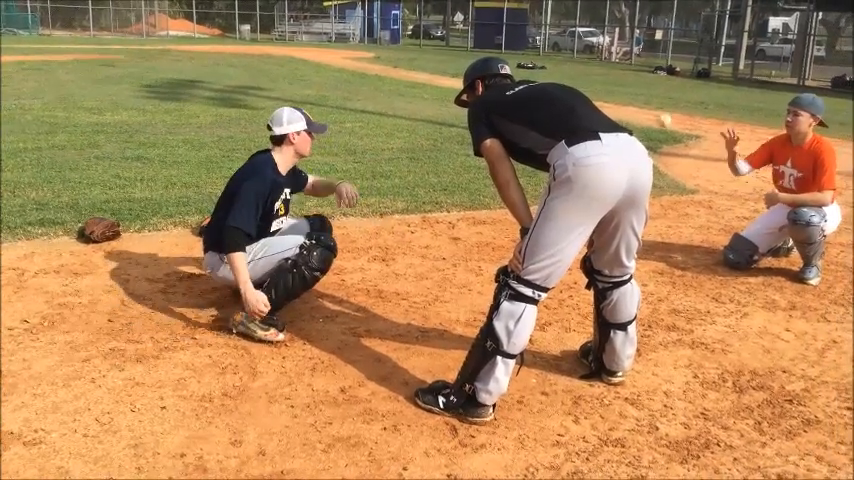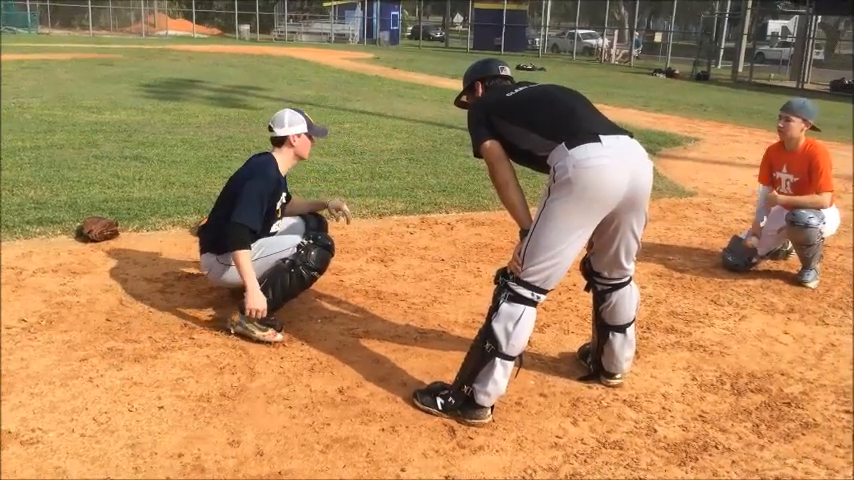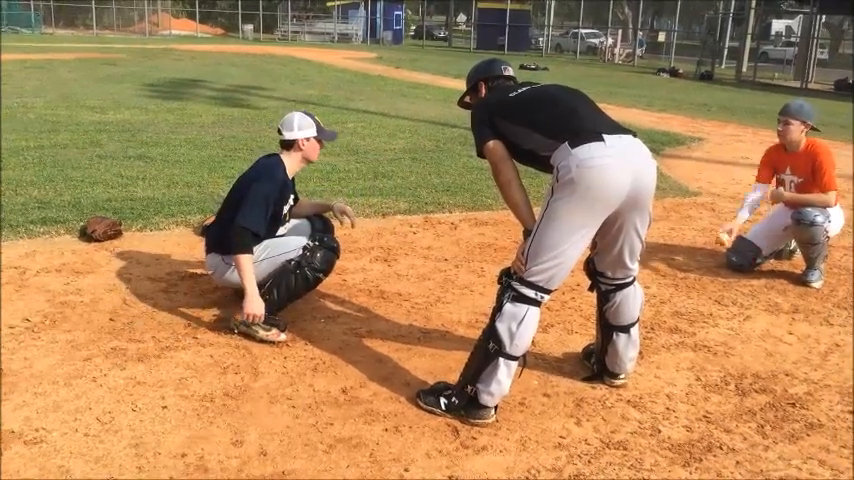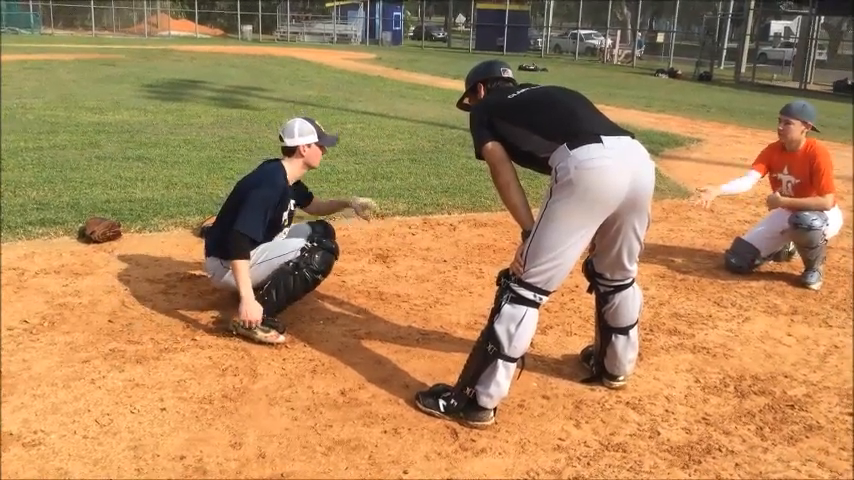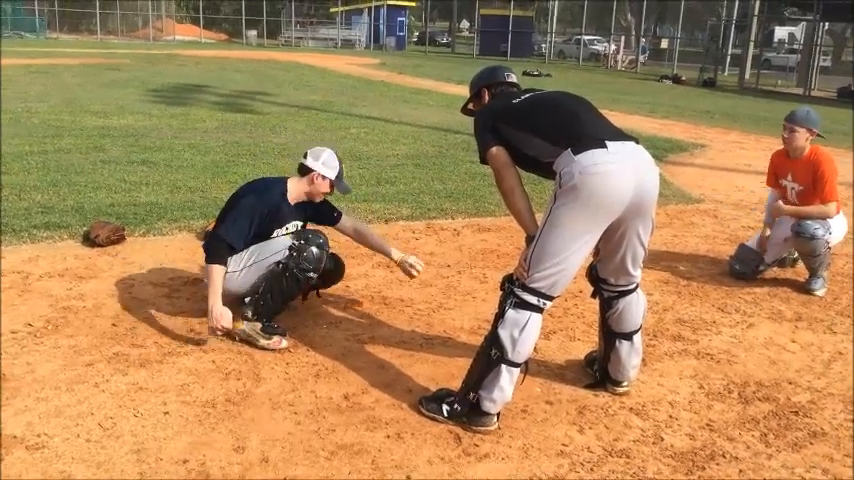
dt=0.4s
person 1, frame 1
left shoulder: (483, 105)
right shoulder: (549, 91)
left elbow: (500, 165)
left wrist: (528, 229)
left hip: (588, 165)
right hip: (636, 157)
left knee: (524, 282)
right knee: (615, 271)
left ankle: (475, 396)
right ankle: (613, 361)
person 1, frame 2
left shoulder: (483, 106)
right shoulder: (548, 93)
left elbow: (500, 166)
left wrist: (528, 232)
right wrist: (585, 227)
left hip: (589, 167)
right hip: (636, 160)
left knee: (522, 285)
right knee: (614, 273)
left ankle: (473, 397)
right ankle: (611, 363)
person 1, frame 3
left shoulder: (486, 107)
right shoulder: (551, 93)
left elbow: (504, 168)
left wrist: (531, 231)
left hip: (591, 166)
right hip: (640, 159)
left knee: (526, 284)
right knee: (618, 273)
left ankle: (475, 398)
right ankle: (615, 364)
person 1, frame 4
left shoulder: (484, 108)
right shoulder: (549, 94)
left elbow: (502, 169)
left wrist: (530, 233)
left hip: (590, 167)
right hip: (638, 160)
left knee: (524, 286)
right knee: (617, 273)
left ankle: (475, 399)
right ankle: (614, 365)
person 1, frame 5
left shoulder: (489, 114)
right shoulder: (553, 100)
left elbow: (507, 175)
left wrist: (534, 238)
left hip: (594, 173)
right hip: (642, 165)
left knee: (528, 291)
right knee: (621, 279)
left ankle: (478, 405)
right ankle: (618, 371)
person 2, frame 1
left shoulder: (281, 166)
right shoulder: (261, 174)
left elbow: (312, 185)
right elbow: (233, 237)
left wrist: (338, 185)
right wrist: (247, 292)
right hip: (227, 259)
left knee: (318, 226)
right knee: (321, 248)
left ankle: (263, 282)
right ankle: (250, 316)
person 2, frame 2
left shoulder: (273, 168)
right shoulder: (264, 175)
left elbow: (285, 206)
right elbow: (237, 236)
left wrist: (325, 204)
right wrist: (253, 290)
right hip: (224, 259)
left knee: (313, 224)
right knee: (319, 247)
left ankle: (263, 283)
right ankle: (249, 316)
person 2, frame 3
left shoulder: (282, 171)
right shoulder: (271, 177)
left elbow: (292, 208)
right elbow: (240, 238)
left wrist: (330, 206)
right wrist: (251, 295)
right hip: (228, 261)
left knee: (320, 227)
right knee: (324, 249)
left ankle: (263, 284)
right ankle: (254, 316)
person 2, frame 4
left shoulder: (287, 177)
right shoulder: (269, 185)
left elbow: (311, 205)
right elbow: (235, 244)
left wrist: (349, 203)
right wrist: (249, 300)
left hip: (253, 250)
right hip: (229, 264)
left knee: (322, 234)
right knee: (324, 252)
left ankle: (262, 286)
right ankle: (251, 318)
person 2, frame 5
left shoulder: (309, 201)
right shoulder: (261, 197)
left elbow: (352, 228)
right elbow: (217, 248)
left wrist: (398, 257)
right wrist: (215, 306)
left hip: (256, 266)
right hip: (230, 271)
left knee: (331, 267)
right knee: (312, 246)
left ankle: (257, 298)
right ankle: (253, 319)
person 3, frame 1
left shoulder: (822, 149)
right shoulder: (776, 143)
left elbow: (826, 198)
right elbow: (742, 168)
left wrist: (781, 197)
right wrist: (731, 151)
left hip: (820, 212)
right hip: (785, 208)
left knee: (803, 218)
right knee: (734, 258)
left ankle: (813, 263)
right ankle: (783, 244)
person 3, frame 2
left shoulder: (817, 152)
right shoulder: (772, 151)
left elbow: (824, 200)
right elbow: (766, 193)
left wrist: (780, 199)
right wrist: (757, 224)
left hip: (821, 215)
right hip: (783, 212)
left knee: (801, 219)
right knee: (733, 259)
left ankle: (811, 266)
right ankle: (782, 247)
person 3, frame 3
left shoulder: (819, 152)
right shoulder: (773, 153)
left elbow: (831, 199)
right elbow: (758, 191)
left wrist: (787, 196)
right wrist: (738, 221)
left hip: (823, 214)
right hip: (788, 211)
left knee: (809, 218)
right knee: (738, 260)
left ankle: (815, 265)
right ankle: (786, 246)
person 3, frame 4
left shoulder: (817, 153)
right shoulder: (772, 150)
left elbow: (826, 202)
right elbow: (749, 180)
left wrist: (782, 201)
right wrist: (717, 190)
left hip: (822, 216)
right hip: (787, 212)
left knee: (804, 223)
right knee: (737, 261)
left ankle: (814, 267)
right ankle: (784, 247)
person 3, frame 5
left shoulder: (821, 160)
right shoulder: (778, 157)
left elbow: (829, 210)
left wrist: (785, 210)
right wrist: (767, 227)
left hip: (827, 222)
right hip: (791, 219)
left knee: (807, 230)
right knee: (740, 268)
left ankle: (818, 274)
right ankle: (788, 254)
